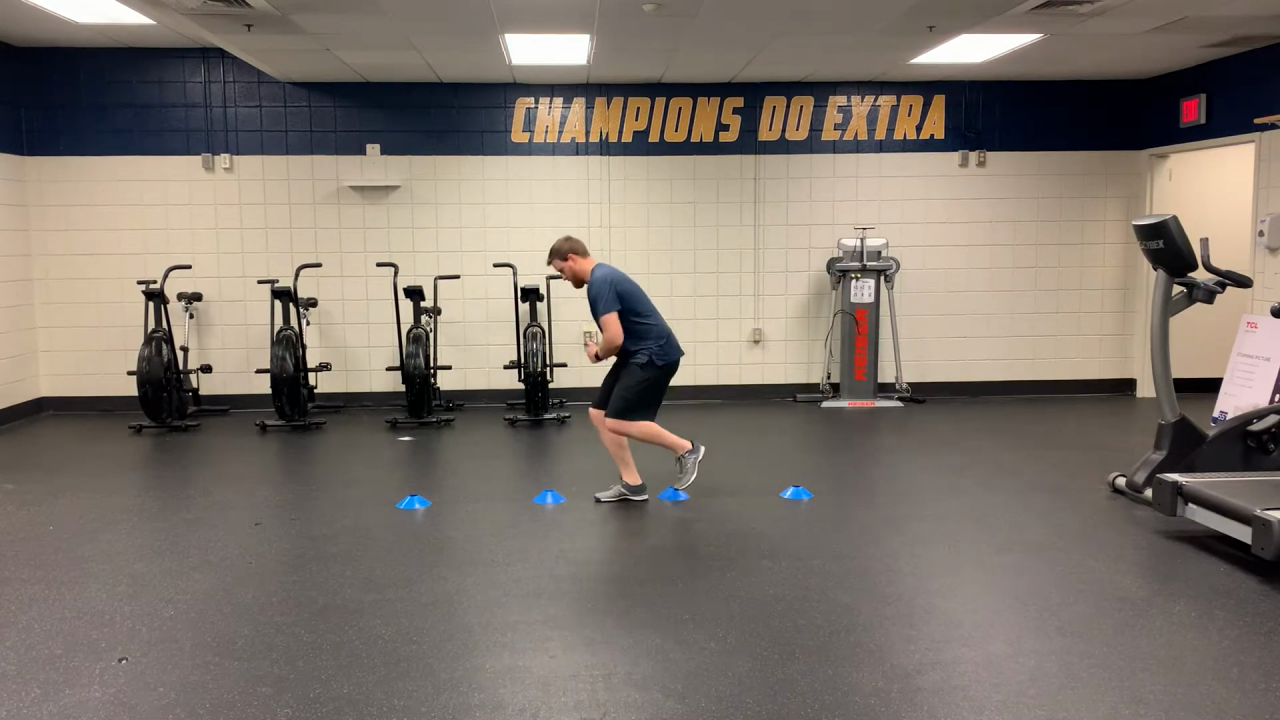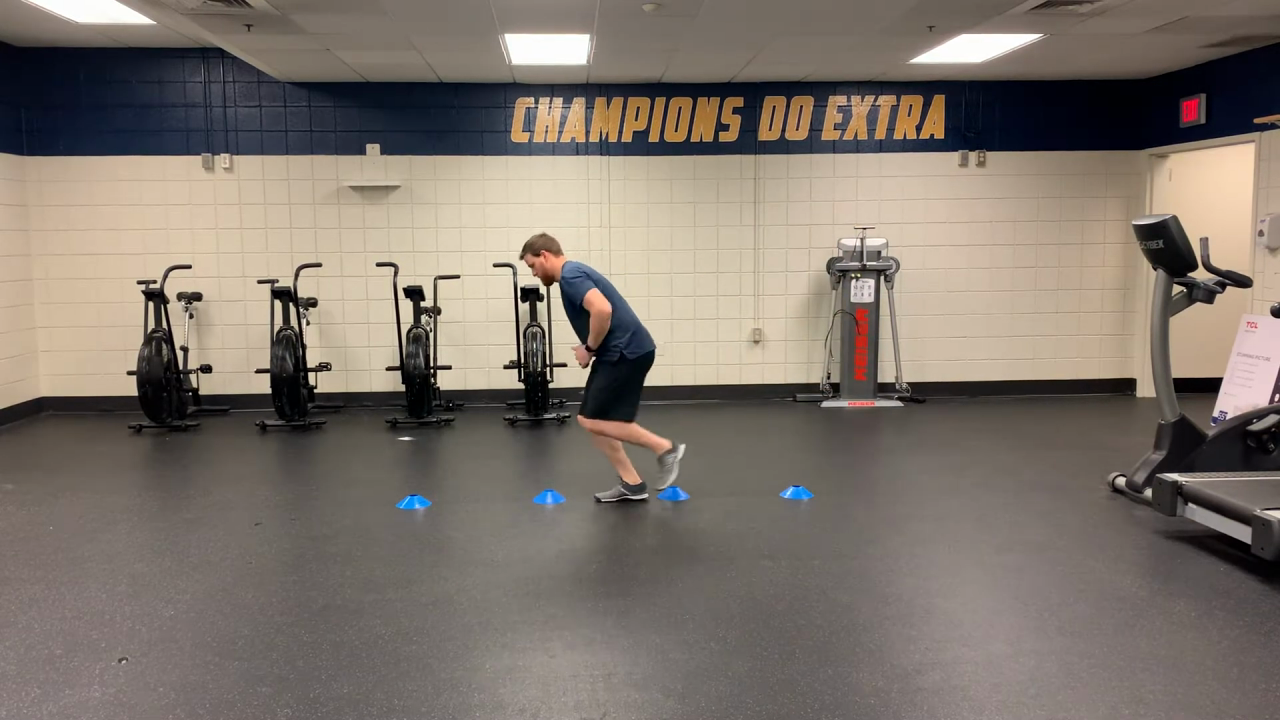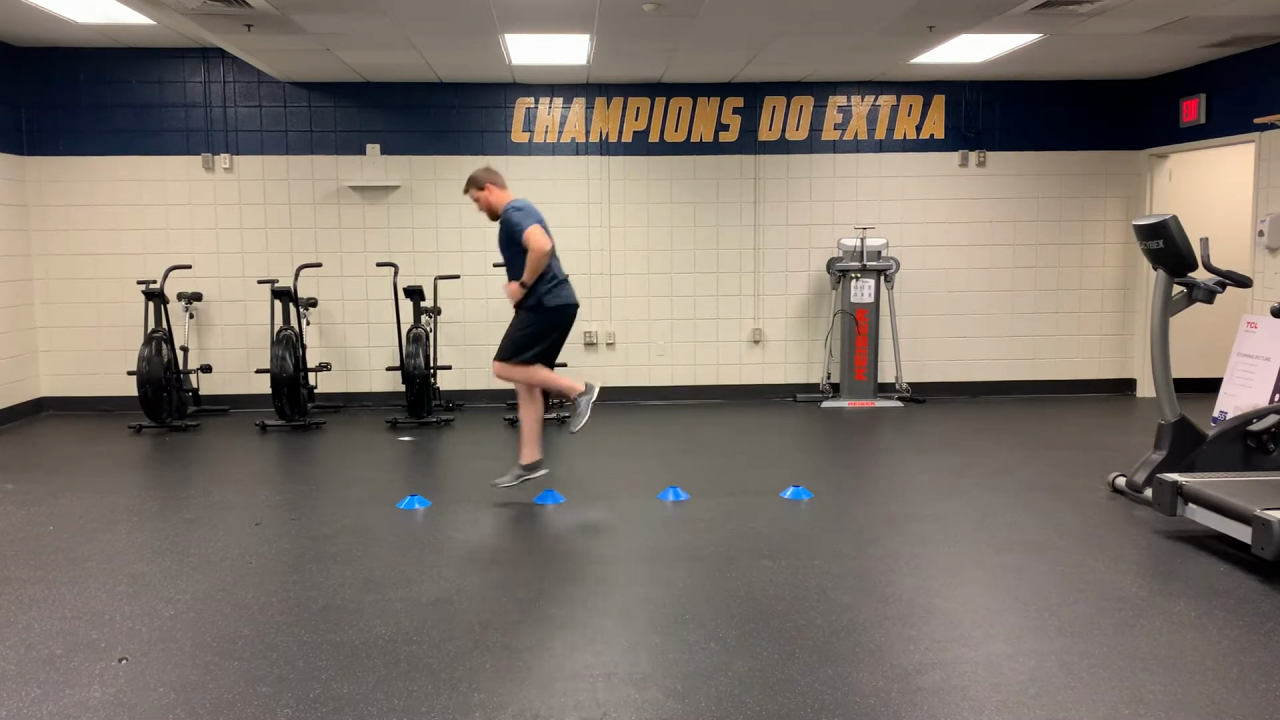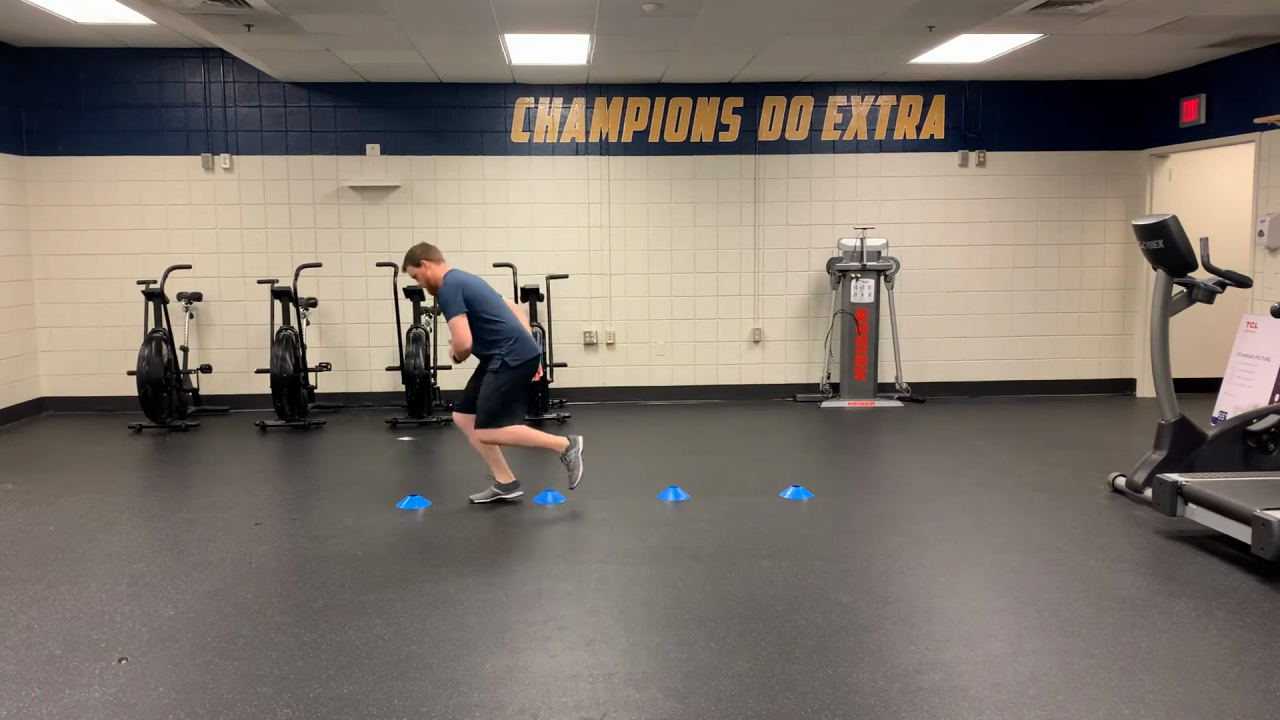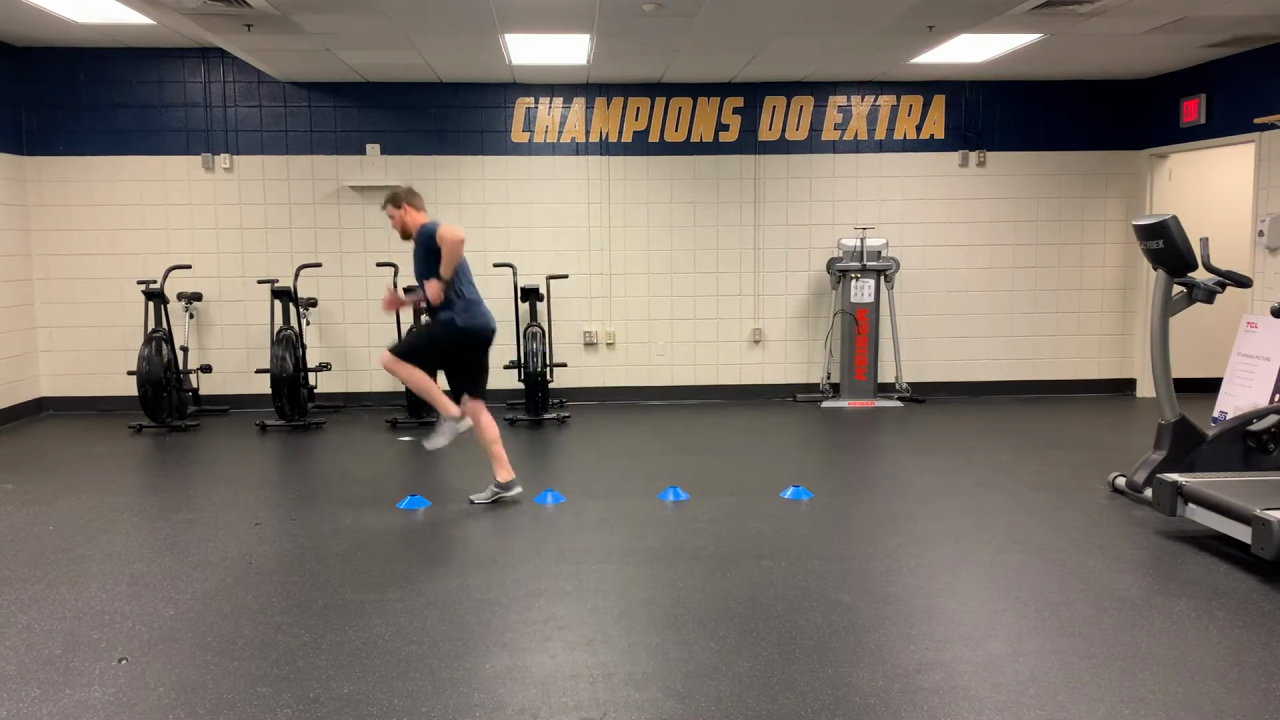
dt=0.5s
person 1, frame 1
left shoulder: (600, 283)
right shoulder: (603, 277)
left elbow: (615, 338)
left wrist: (598, 353)
right wrist: (603, 351)
left hip: (654, 355)
right hip: (641, 354)
left knee: (617, 422)
right knee: (599, 414)
left ankle: (686, 449)
right ankle: (633, 484)
person 1, frame 2
left shoulder: (571, 277)
right shoulder: (574, 278)
left elbow: (602, 309)
left wrist: (588, 348)
left hip: (627, 351)
right hip: (621, 352)
left knee: (596, 421)
right knee: (595, 421)
left ankle: (666, 448)
right ankle: (631, 483)
person 1, frame 3
left shoulder: (513, 214)
right shoulder: (518, 213)
left elbow: (543, 246)
right elbow: (542, 251)
left wrist: (522, 285)
left hip: (547, 304)
right hip: (551, 304)
left knee: (505, 368)
right knee: (526, 379)
left ankle: (579, 389)
right ankle: (530, 462)
person 1, frame 4
left shoulder: (448, 289)
right shoulder: (461, 280)
left elbow: (463, 343)
right elbow: (514, 308)
left wrist: (456, 356)
right wrist: (531, 357)
left hip: (510, 359)
right hip: (505, 357)
left knee: (488, 432)
right knee: (464, 418)
left ankle: (566, 446)
right ankle: (505, 483)
person 1, frame 5
left shoulder: (428, 232)
right shoulder: (430, 239)
left elbow: (457, 236)
left wrist: (441, 282)
right wrist: (406, 300)
left hip: (459, 323)
right hip: (476, 326)
left knee: (393, 360)
right knee: (472, 405)
left ankle: (452, 414)
right ankle: (504, 478)
